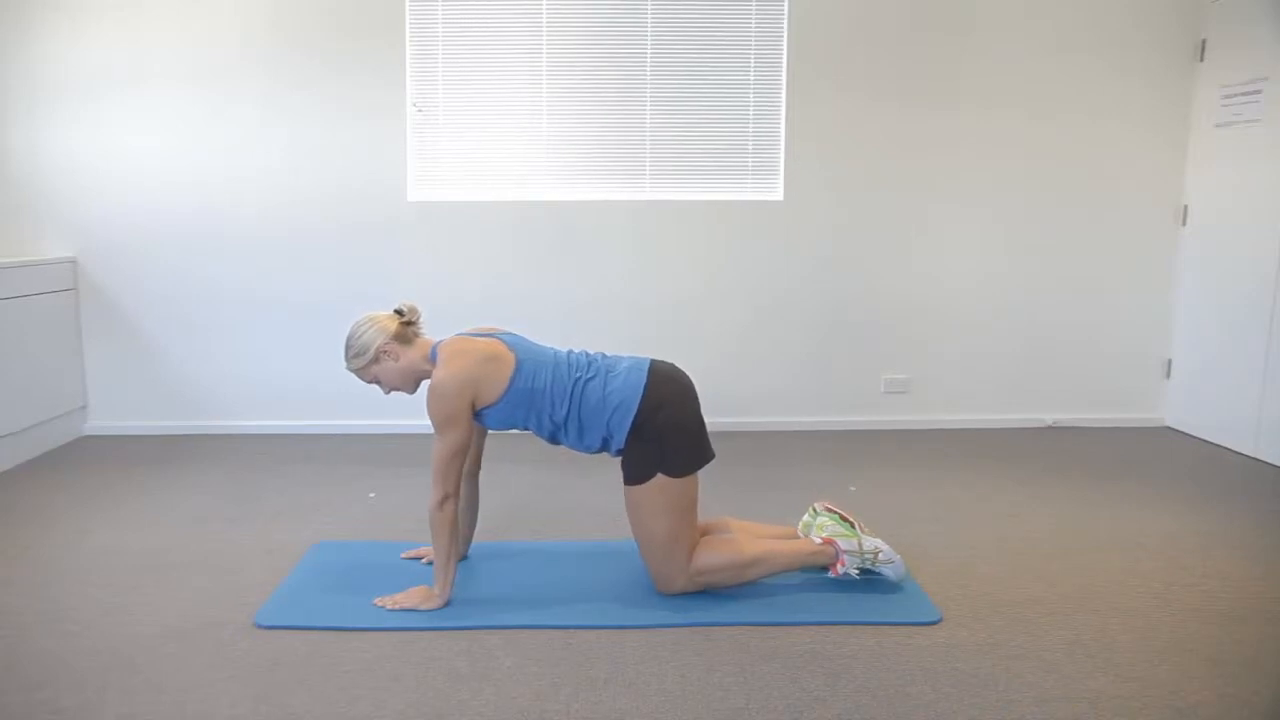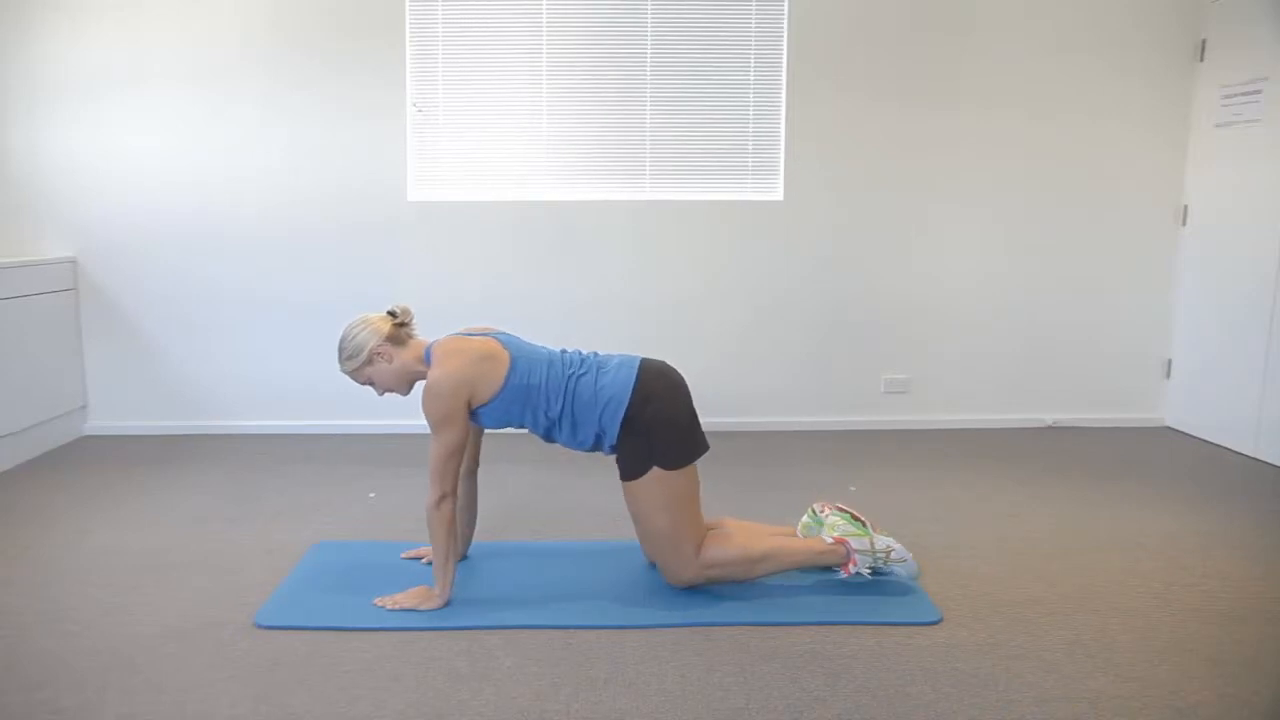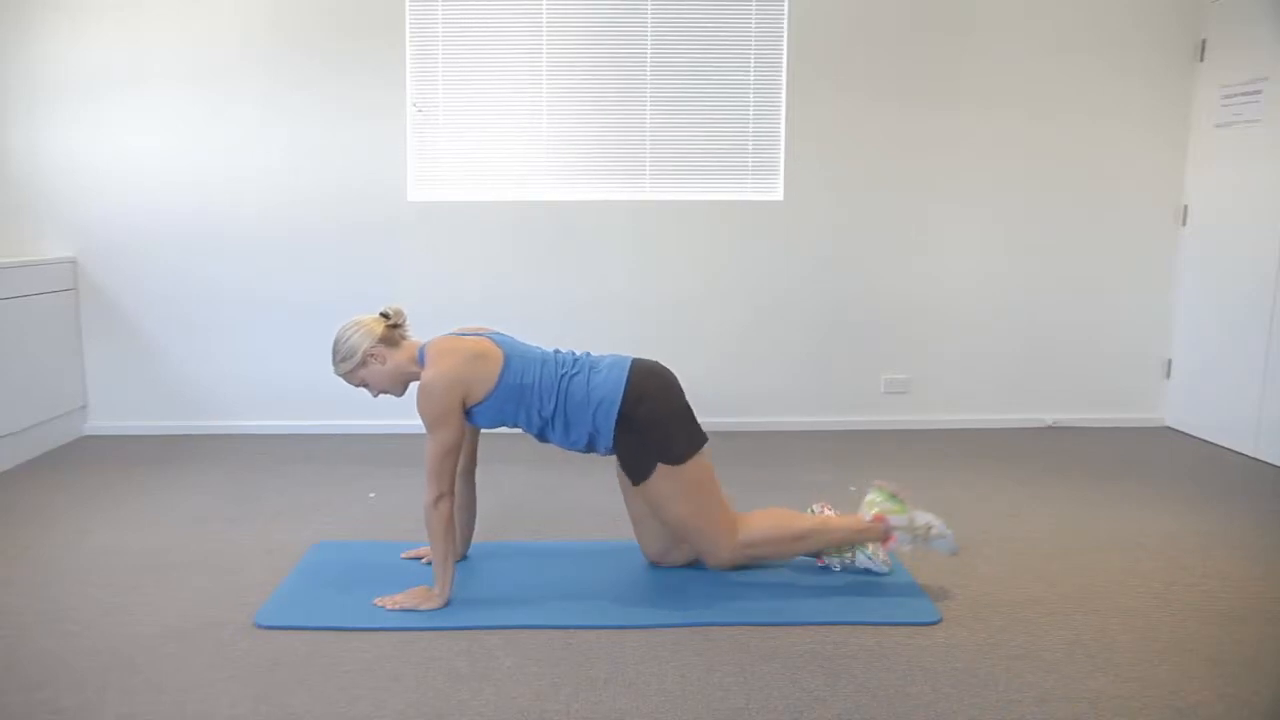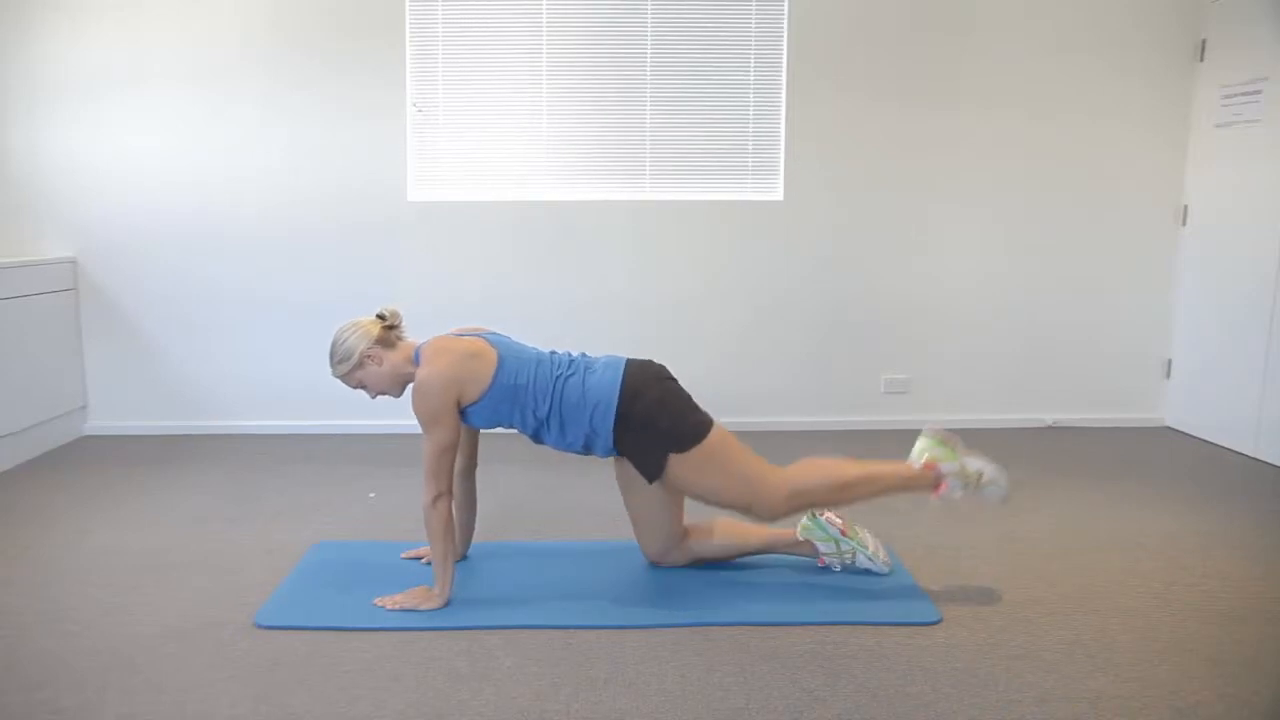
dt=0.2s
person 1, frame 1
left shoulder: (448, 381)
right shoulder: (465, 353)
left elbow: (445, 492)
right elbow: (470, 473)
left wrist: (439, 589)
right wrist: (457, 547)
left hip: (652, 416)
right hip: (650, 399)
left knee: (675, 575)
right knee: (674, 540)
left ankle: (832, 548)
right ankle: (813, 530)
person 1, frame 2
left shoulder: (444, 380)
right shoulder: (457, 356)
left elbow: (441, 492)
right elbow: (467, 470)
left wrist: (440, 589)
right wrist: (457, 546)
left hip: (645, 410)
right hip: (640, 399)
left knee: (686, 567)
right knee: (666, 546)
left ankle: (847, 545)
right ankle: (813, 530)
person 1, frame 3
left shoulder: (438, 380)
right shoulder: (452, 355)
left elbow: (440, 491)
right elbow: (465, 471)
left wrist: (439, 588)
right wrist: (458, 546)
left hip: (640, 409)
right hip: (629, 401)
left knee: (726, 548)
right knee: (667, 549)
left ankle: (883, 526)
right ankle: (816, 537)
person 1, frame 4
left shoulder: (432, 381)
right shoulder: (453, 355)
left elbow: (438, 492)
right elbow: (465, 469)
left wrist: (439, 588)
right wrist: (457, 547)
left hip: (637, 409)
right hip: (627, 405)
left knee: (773, 497)
right knee: (668, 549)
left ankle: (935, 469)
right ankle: (813, 538)
